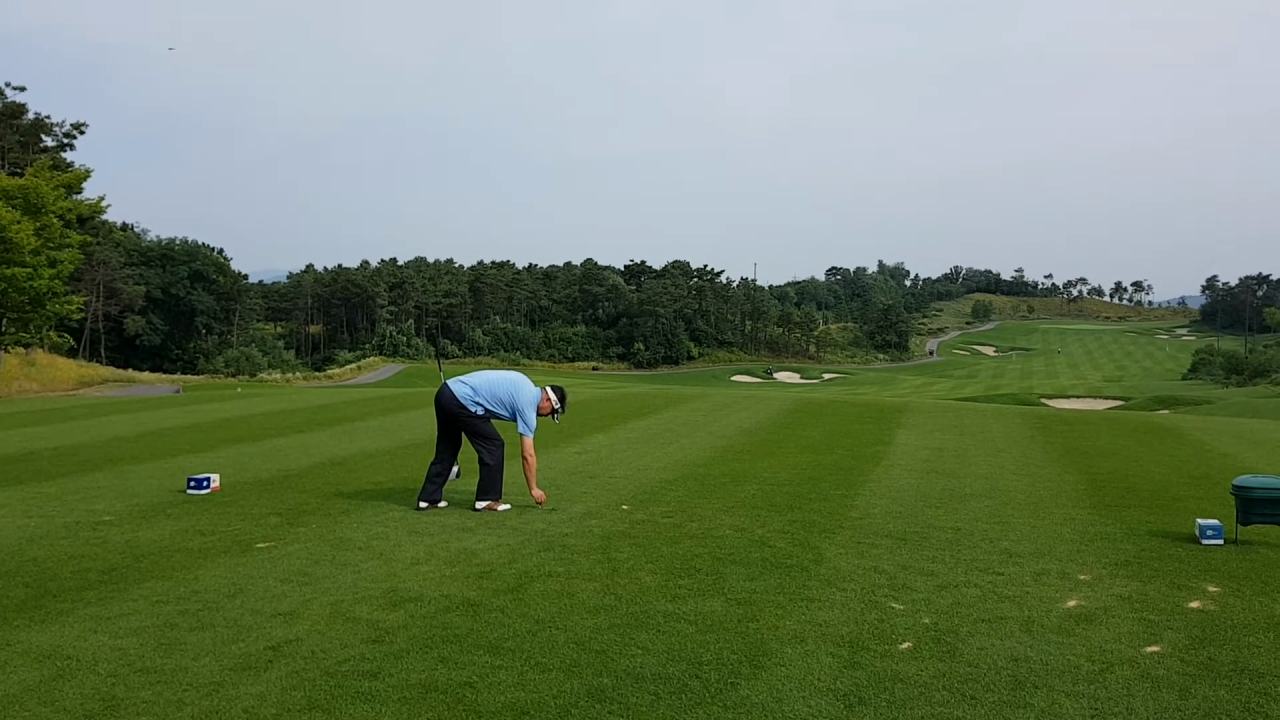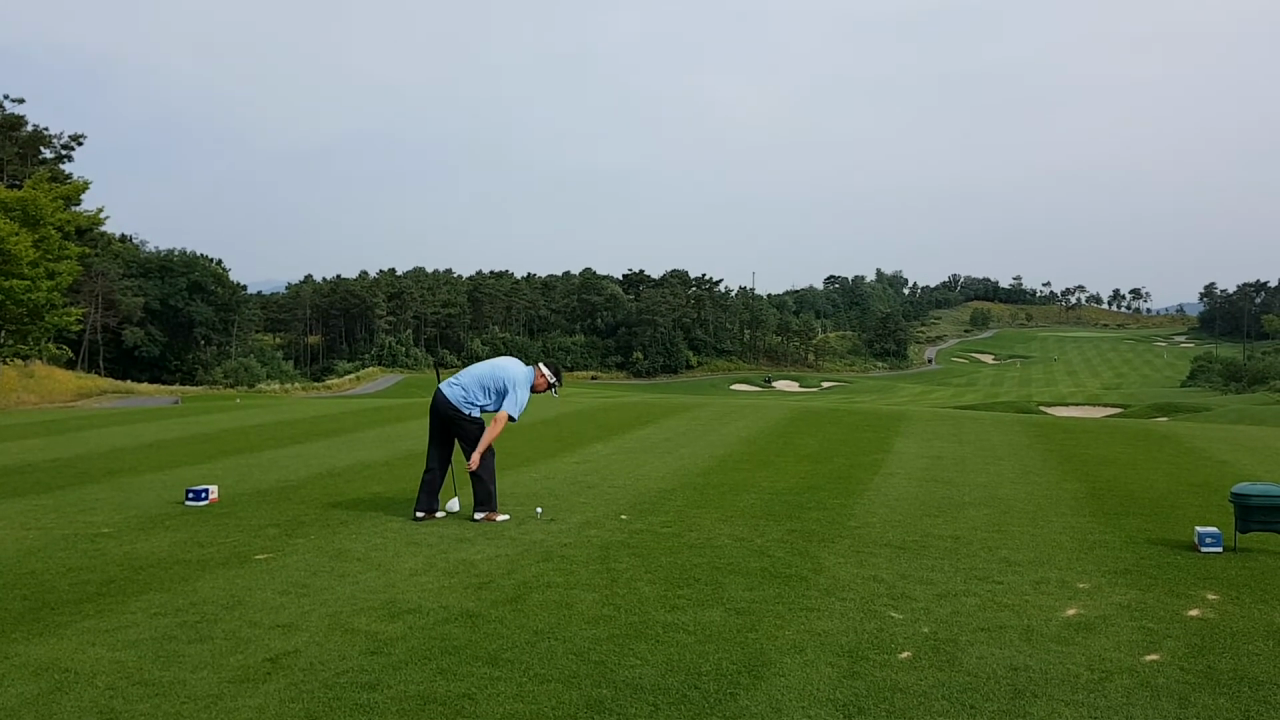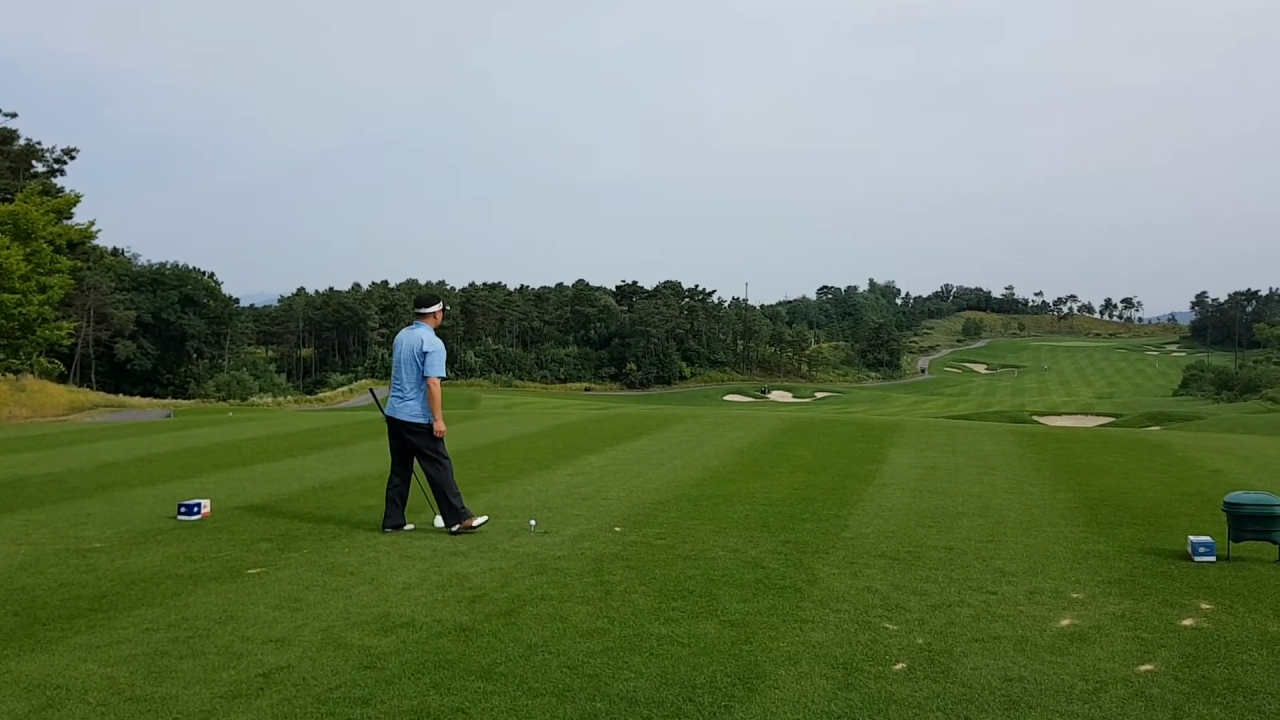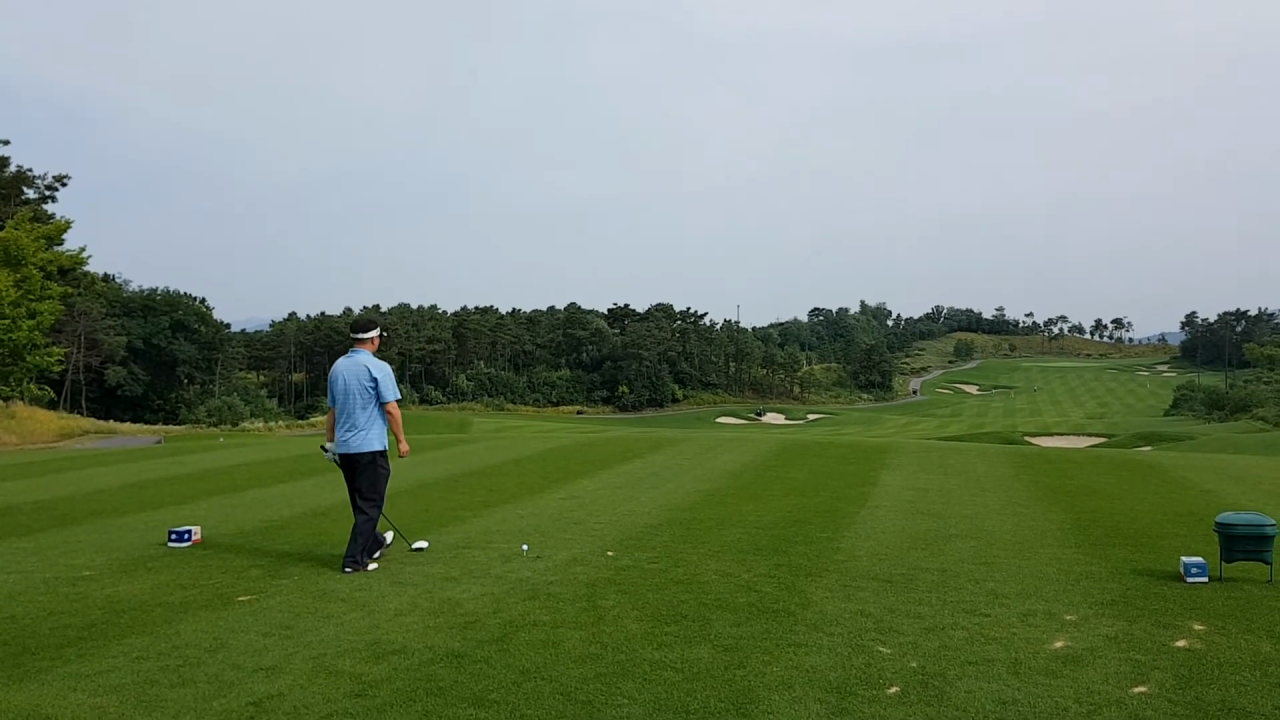
dt=0.7s
person 1, frame 1
left shoulder: (525, 386)
right shoulder: (527, 403)
right elbow: (528, 454)
right wrist: (533, 488)
left hip: (446, 392)
right hip: (462, 400)
left knee: (447, 450)
right knee: (494, 447)
left ankle: (428, 498)
right ankle: (486, 500)
person 1, frame 2
left shoulder: (517, 366)
right shoulder: (520, 386)
right elbow: (498, 422)
right wrist: (478, 452)
left hip: (442, 394)
right hip: (459, 405)
left knee: (437, 457)
right knee: (485, 456)
left ankle: (424, 508)
right ankle: (484, 510)
person 1, frame 3
left shoulder: (401, 335)
right shoulder: (432, 342)
right elbow: (432, 384)
right wrist: (438, 419)
left hip: (395, 413)
right hip: (418, 418)
left knee: (400, 470)
right knee: (439, 468)
left ankle: (393, 521)
right ankle: (459, 519)
person 1, frame 4
left shoulder: (337, 367)
right shoulder: (379, 368)
left elbow: (332, 410)
right elbow: (391, 409)
left wrist: (330, 441)
right wrist: (401, 440)
left hip: (344, 446)
right hip: (370, 446)
left knee: (360, 501)
right knee: (369, 504)
left ankle: (373, 544)
right ankle: (354, 559)
